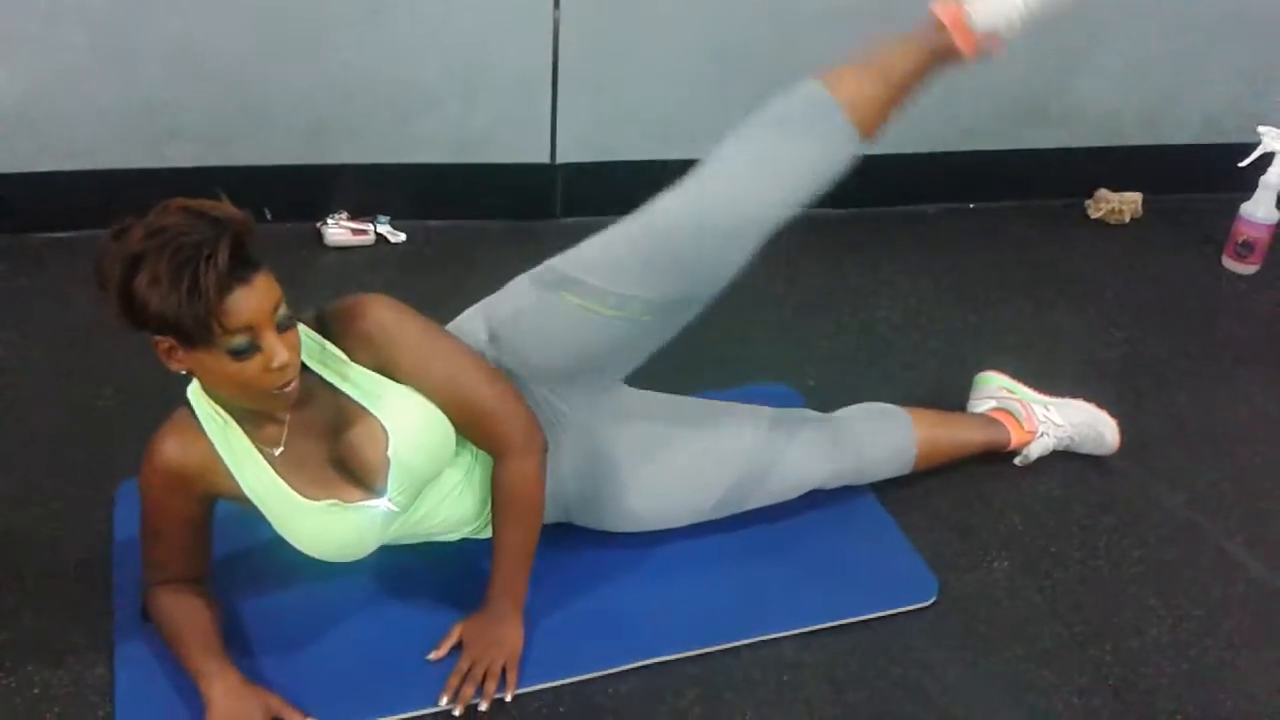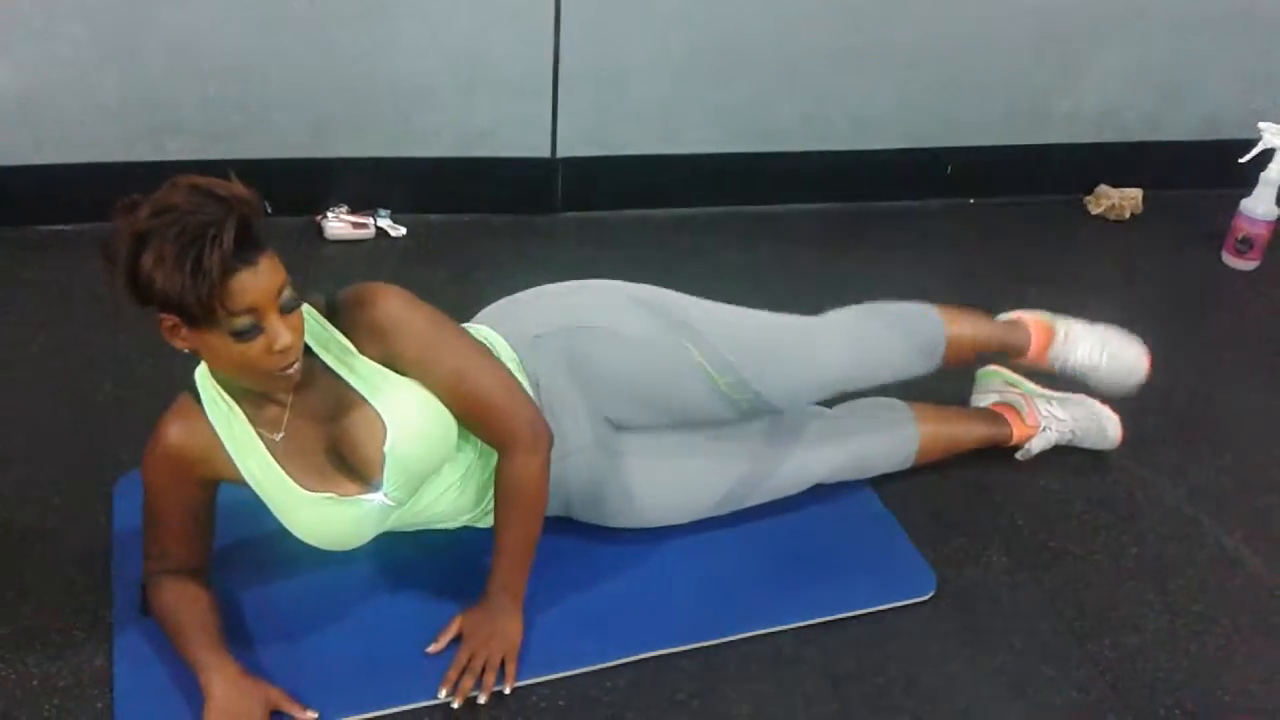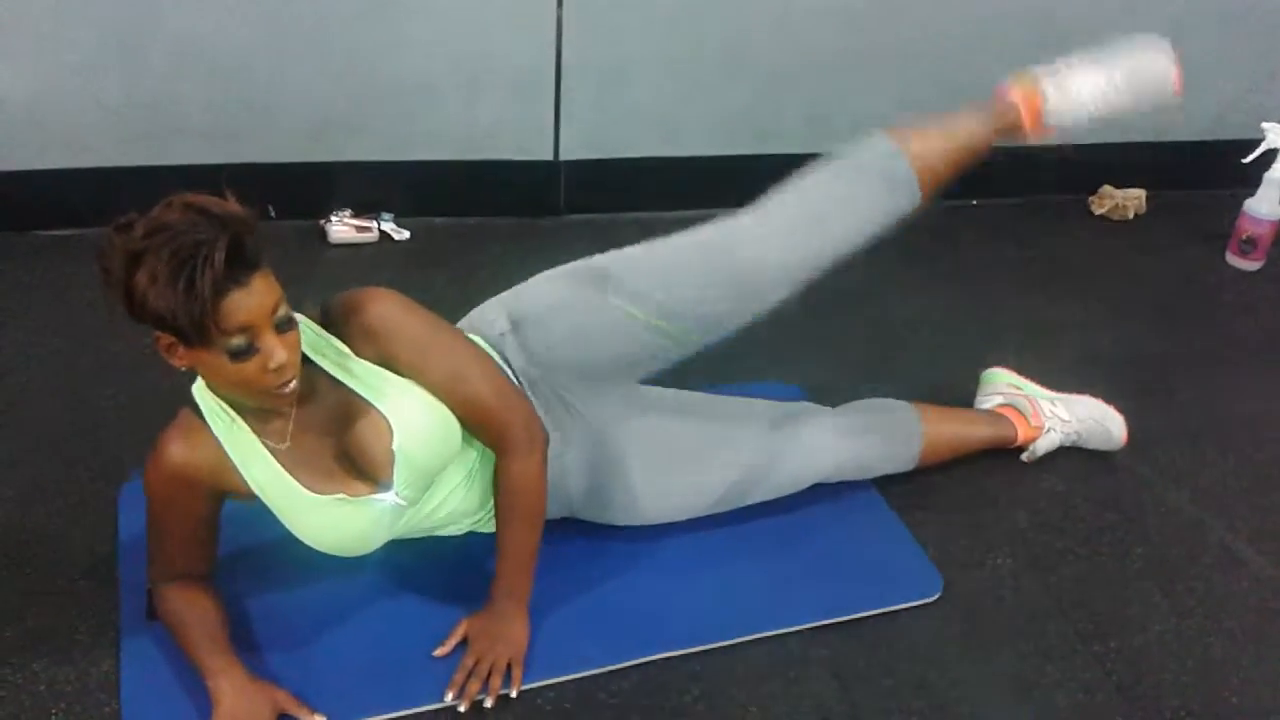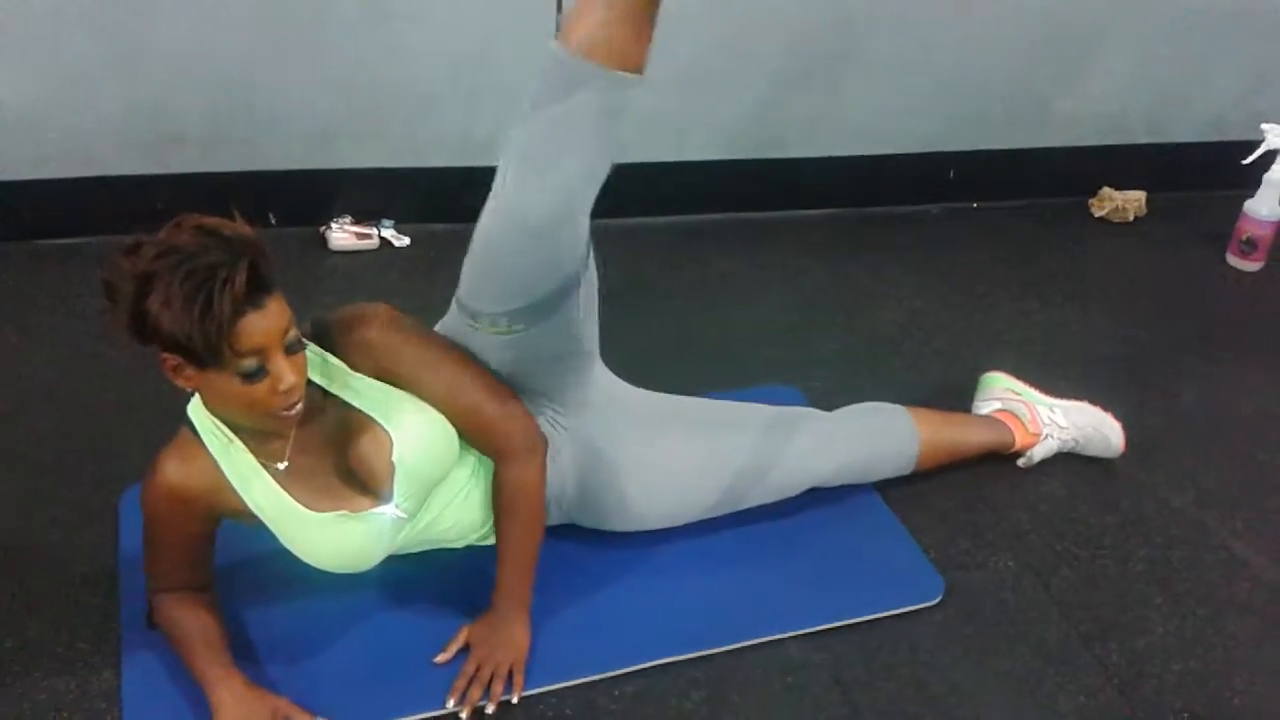
dt=0.5s
person 1, frame 1
left shoulder: (364, 328)
right shoulder: (184, 457)
left elbow: (511, 435)
right elbow: (172, 584)
left wrist: (506, 613)
left hip: (531, 378)
right hip: (561, 483)
left knee: (696, 238)
right knee: (802, 453)
right ankle: (1005, 421)
person 1, frame 2
left shoulder: (370, 319)
right shoulder: (187, 445)
left elbow: (523, 433)
right elbow: (173, 572)
left wrist: (503, 605)
left hip: (562, 364)
right hip: (570, 482)
left knee: (816, 364)
right knee: (805, 449)
left ankle: (1025, 340)
right ankle: (1006, 418)
person 1, frame 3
left shoulder: (367, 325)
right shoulder: (189, 461)
left elbow: (518, 435)
right elbow: (179, 581)
left wrist: (511, 607)
left hip: (544, 366)
right hip: (561, 490)
left knee: (763, 258)
right knee: (806, 449)
left ankle: (1018, 108)
right ankle: (1012, 418)
person 1, frame 4
left shoulder: (364, 345)
right shoulder: (188, 479)
left elbow: (519, 446)
right elbow: (175, 593)
left wrist: (511, 611)
left hip: (538, 399)
right hip: (561, 492)
right ankle: (1008, 426)
